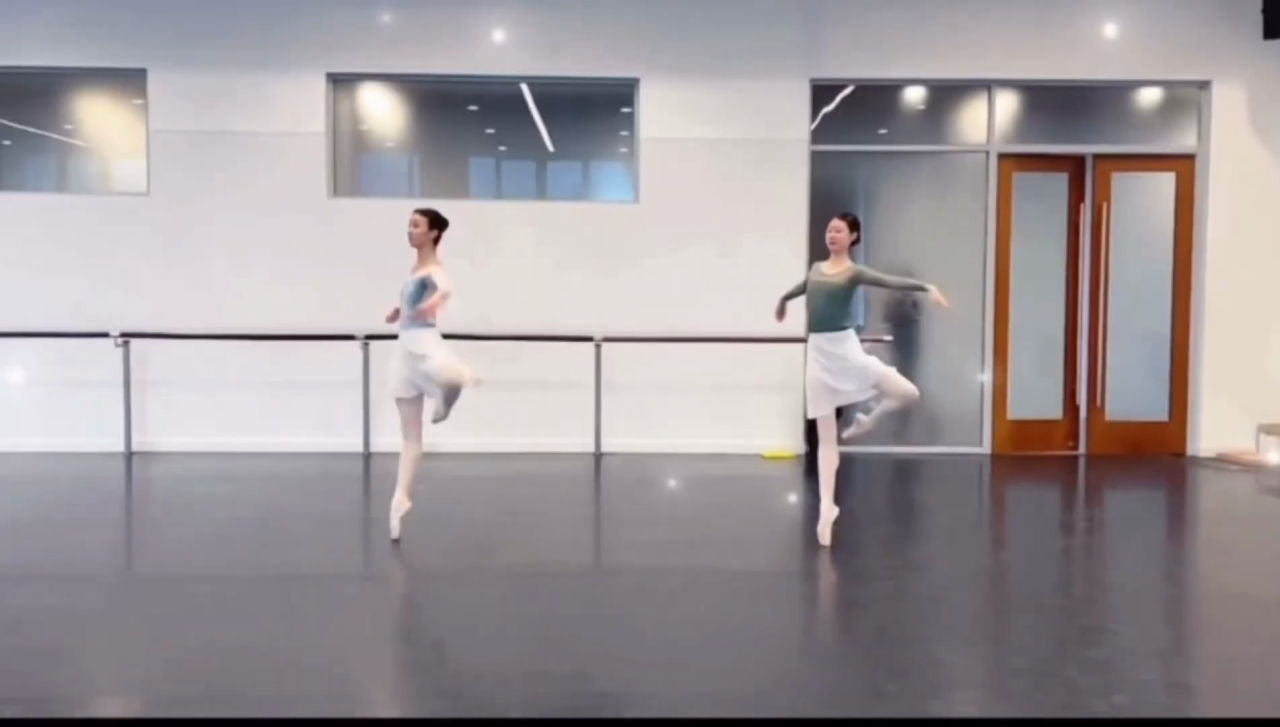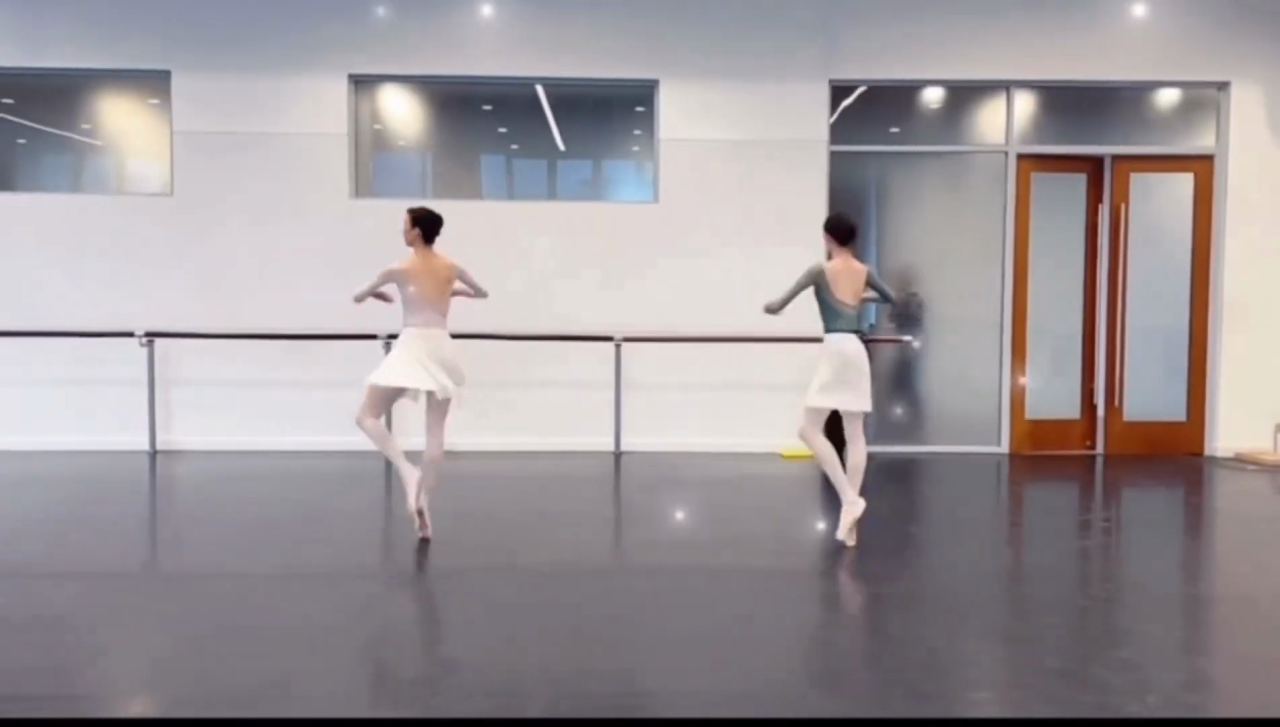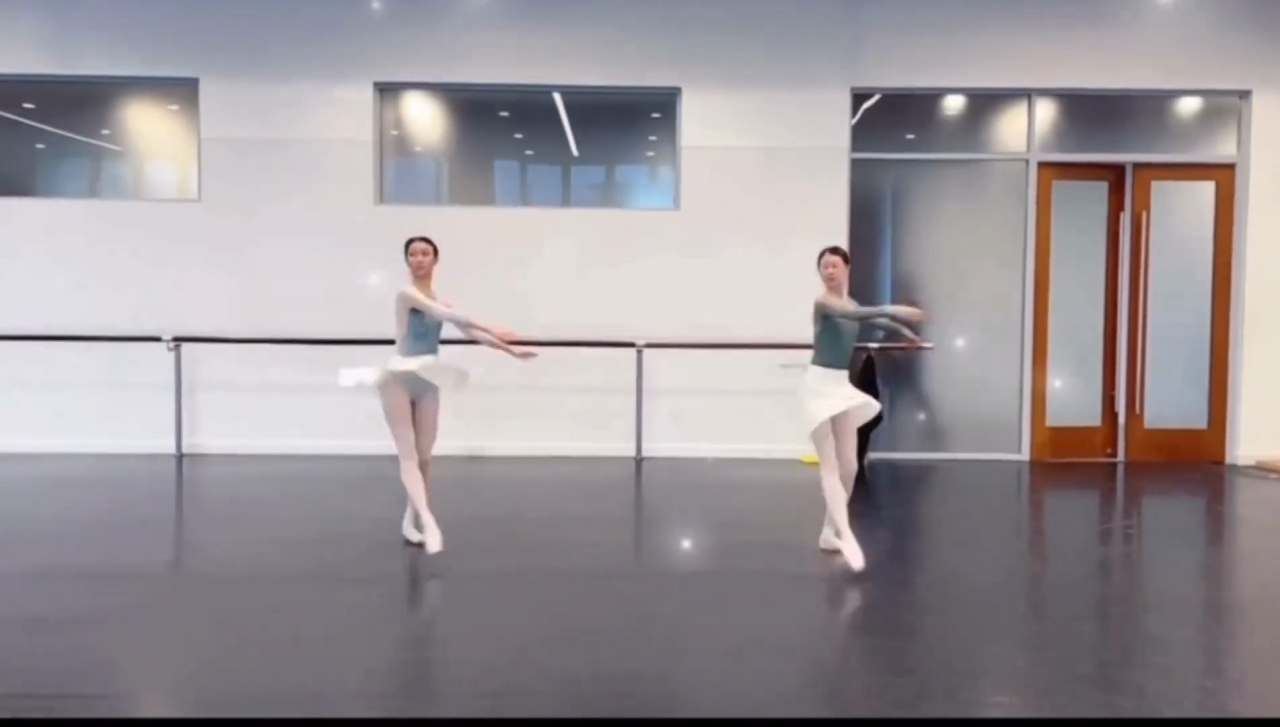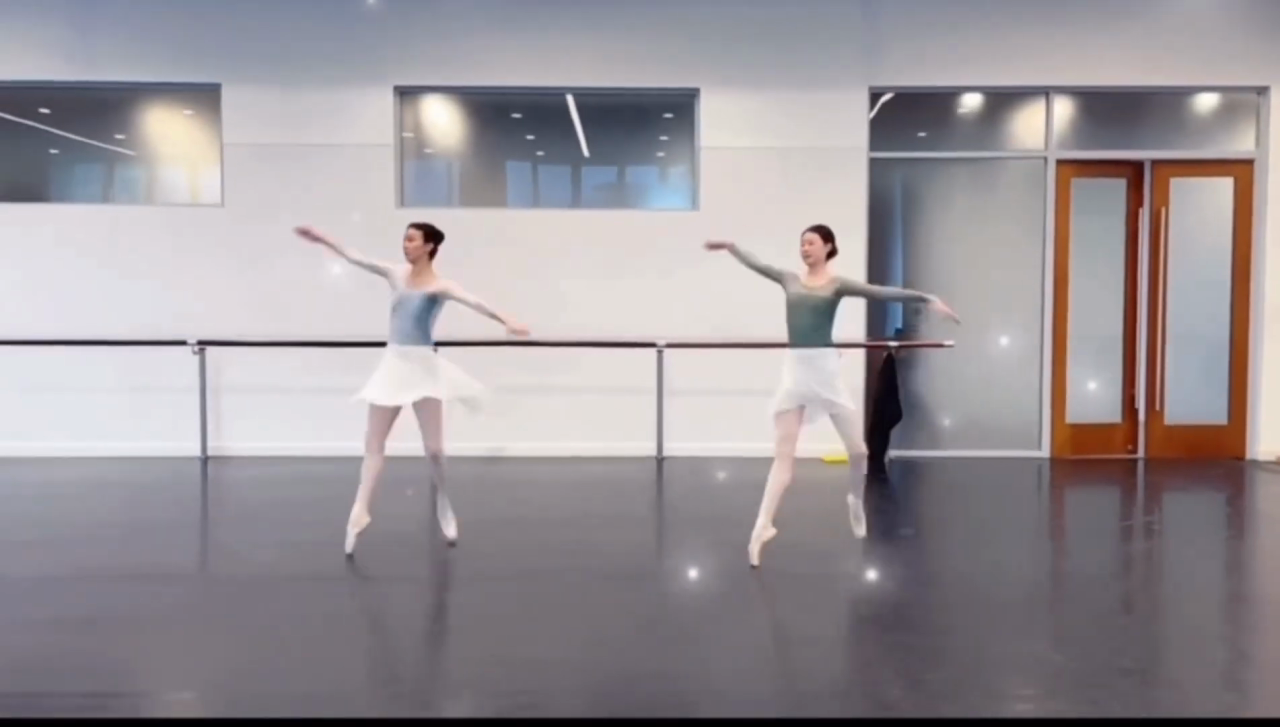
dt=0.3s
person 1, frame 1
left shoulder: (855, 272)
right shoulder: (816, 270)
left elbow: (895, 281)
right elbow: (801, 288)
left wrist: (928, 288)
right wrist: (783, 300)
left hip: (845, 349)
right hip: (818, 354)
left knee: (907, 393)
right knee: (827, 437)
left ankle: (867, 421)
right ankle: (826, 508)
person 1, frame 2
left shoulder: (819, 269)
right shoulder: (864, 271)
left elbow: (777, 307)
right elbow: (889, 298)
left wrist: (770, 305)
left hip: (837, 350)
right hip: (854, 350)
left knee: (809, 431)
right knee: (855, 438)
left ankle: (849, 499)
right ankle: (851, 500)
person 1, frame 3
left shoulder: (850, 304)
right shoulder: (823, 301)
left elbow: (875, 316)
right elbow: (857, 313)
left wrist: (903, 327)
right wrist: (895, 311)
left hip: (840, 384)
right hip: (820, 385)
left knee: (848, 467)
right knee: (830, 468)
left ankle: (831, 533)
right ankle: (846, 537)
person 1, frame 4
left shoulder: (837, 282)
right shoulder: (791, 281)
left elbow: (882, 291)
right elbow: (760, 267)
left wrist: (928, 298)
right wrist: (731, 247)
left hip: (825, 367)
right hip: (794, 368)
left knee: (856, 452)
right knee: (783, 455)
left ankle: (856, 500)
right ankle: (762, 526)
person 2, frame 1
left shoulder: (434, 269)
right shoulder: (416, 269)
left elbow: (445, 286)
left wrist: (436, 300)
right wrist: (402, 308)
left hip: (426, 346)
right hip: (406, 351)
left knee: (453, 379)
right knee: (410, 434)
left ankle: (443, 406)
right ankle: (400, 500)
person 2, frame 2
left shoulder: (397, 270)
right shoulder: (451, 267)
left elbow: (360, 295)
right elbow: (481, 293)
left wrist: (372, 295)
left hip: (410, 348)
right hip: (441, 350)
left knee: (366, 417)
right knee: (434, 435)
left ankle: (408, 473)
right ankle: (420, 499)
person 2, frame 3
left shoulder: (436, 301)
right shoulder: (407, 294)
left elbow: (469, 330)
right elbow: (447, 312)
left wrist: (509, 349)
right wrist: (499, 336)
left hip: (427, 380)
right hip: (398, 376)
left knee: (423, 457)
right knee: (408, 455)
left ankle: (410, 520)
right ankle: (427, 520)
person 2, frame 4
left shoulder: (440, 285)
right shoulder: (401, 275)
left elbow: (473, 300)
right elbow: (359, 260)
left wrist: (506, 320)
right wrist: (324, 240)
left hip: (421, 368)
right hip: (393, 367)
left knee: (434, 450)
right knee: (373, 447)
left ankle: (443, 505)
right ankle: (359, 513)
